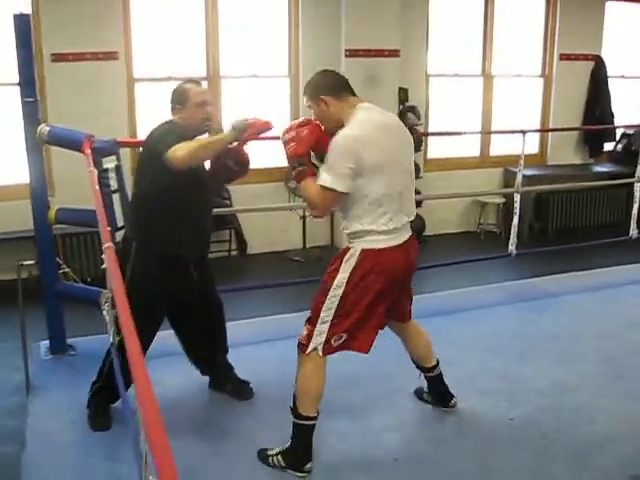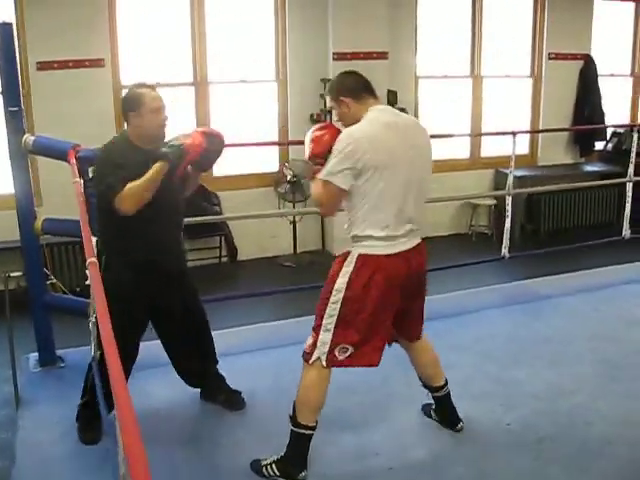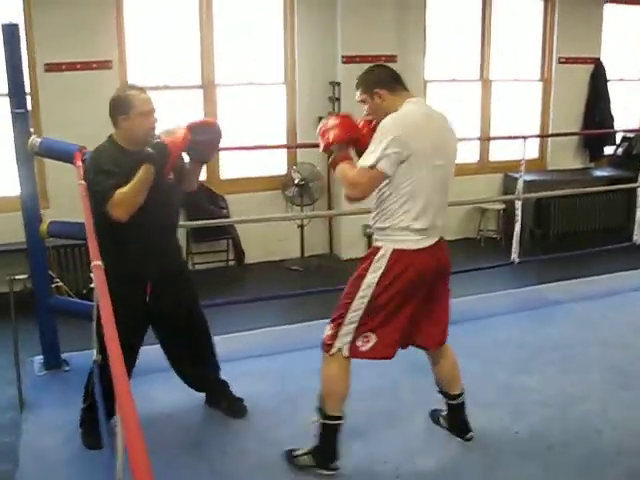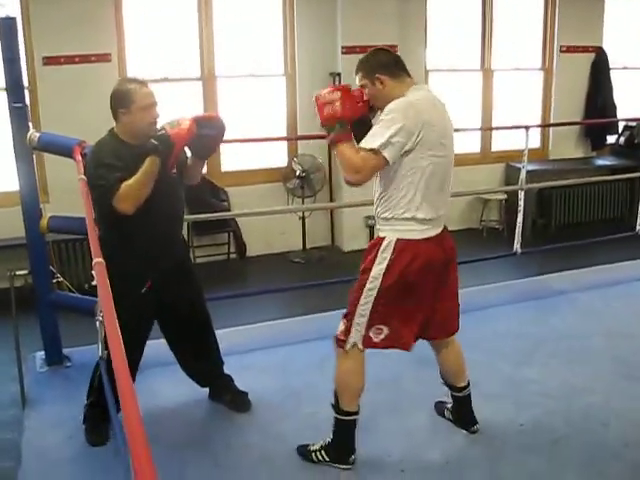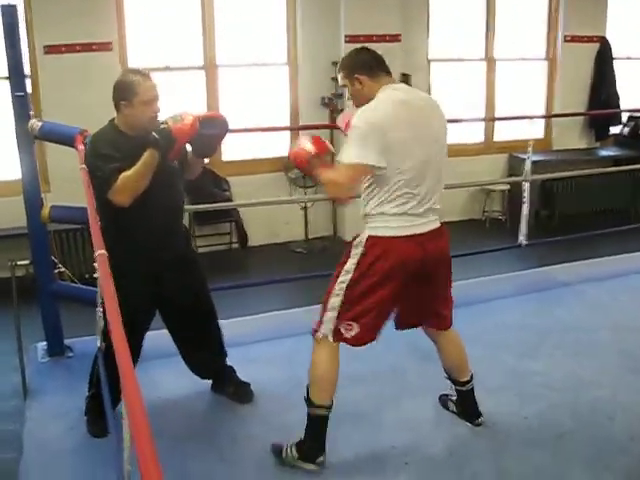
dt=0.2s
person 1, frame 1
left shoulder: (350, 140)
right shoulder: (390, 122)
left elbow: (319, 205)
left wrist: (299, 162)
right wrist: (313, 156)
left hip: (368, 254)
right hip: (401, 245)
left knee: (312, 345)
right knee: (401, 320)
left ankle: (299, 452)
right ankle: (440, 391)
person 1, frame 2
left shoulder: (355, 138)
right shoulder: (416, 129)
left elbow: (325, 203)
left wrist: (316, 161)
left hip: (370, 261)
right hip: (412, 252)
left knee: (318, 356)
right knee: (412, 337)
right ankle: (447, 412)
person 1, frame 3
left shoulder: (397, 125)
right shoulder: (440, 122)
left elbow: (356, 189)
left wrist: (337, 149)
right wrist: (366, 147)
left hip: (397, 256)
right hip: (433, 251)
left knee: (338, 346)
right knee: (435, 342)
left ankle: (325, 451)
right ankle: (458, 419)
person 1, frame 4
left shoulder: (404, 111)
right shoulder: (432, 106)
left elbow: (356, 171)
left wrist: (335, 128)
right wrist: (356, 124)
left hip: (401, 247)
right hip: (437, 241)
left knee: (351, 342)
right knee: (441, 333)
left ankle: (342, 447)
right ankle: (464, 411)
person 1, frame 5
left shoulder: (374, 116)
right shoulder: (429, 107)
left elbow: (342, 188)
left wrist: (314, 162)
left hip: (384, 244)
right hip: (431, 237)
left knee: (326, 334)
right knee: (440, 325)
left ankle: (312, 446)
right ankle: (467, 404)
person 2, frame 1
left shoulder: (193, 140)
right shoulder: (166, 135)
right elbow: (180, 159)
left wrist: (217, 174)
right wrist: (232, 134)
left hip: (187, 253)
right hip: (148, 255)
left knee: (207, 315)
right knee: (134, 330)
left ankle: (221, 374)
right ankle: (101, 398)
person 2, frame 2
left shoulder: (162, 150)
right shoulder: (113, 154)
left elbow: (179, 191)
right elbow: (127, 203)
left wrist: (195, 167)
right wrist: (163, 163)
left hip: (167, 262)
right hip: (125, 269)
left knee: (192, 327)
right knee: (116, 345)
left ankle: (211, 385)
right ankle: (90, 412)
person 2, frame 3
left shoulder: (156, 146)
right shoulder: (102, 160)
left elbow: (186, 185)
right elbow: (120, 209)
left wrist: (198, 158)
right wrist: (150, 164)
left hip: (167, 265)
right hip: (124, 274)
left knee: (191, 330)
right knee: (115, 349)
left ankle: (215, 390)
right ankle: (93, 417)
person 2, frame 4
left shoulder: (158, 139)
right shoulder: (103, 155)
left elbow: (188, 179)
right elbow: (126, 202)
left wrist: (200, 153)
right wrist: (156, 156)
left hip: (172, 258)
right hip: (128, 269)
left knee: (195, 325)
right knee: (121, 345)
left ankle: (220, 385)
right ankle: (98, 413)
person 2, frame 5
left shoulder: (159, 131)
right shoulder: (102, 145)
left elbow: (187, 173)
right elbow: (122, 194)
left wrist: (201, 150)
right wrist: (155, 149)
left hip: (174, 249)
right hip: (129, 260)
left knee: (198, 316)
right knee: (121, 336)
left ankle: (222, 376)
right ankle: (98, 405)
